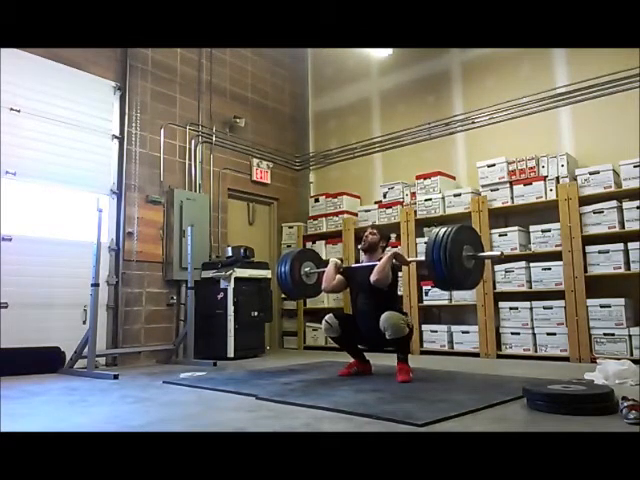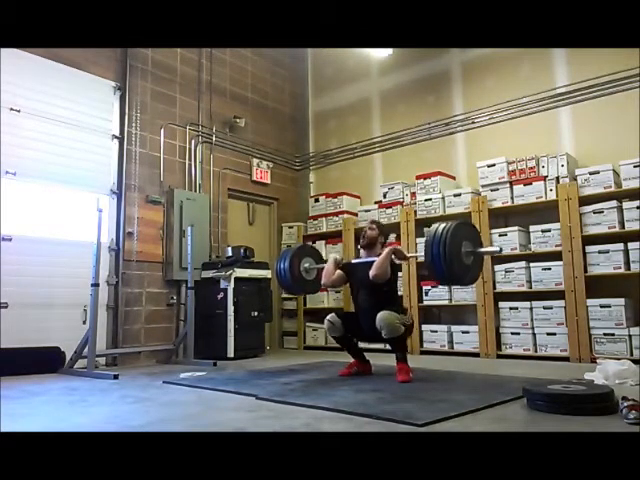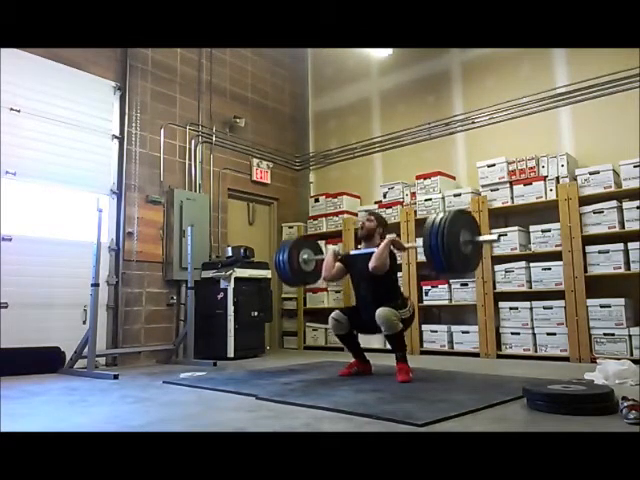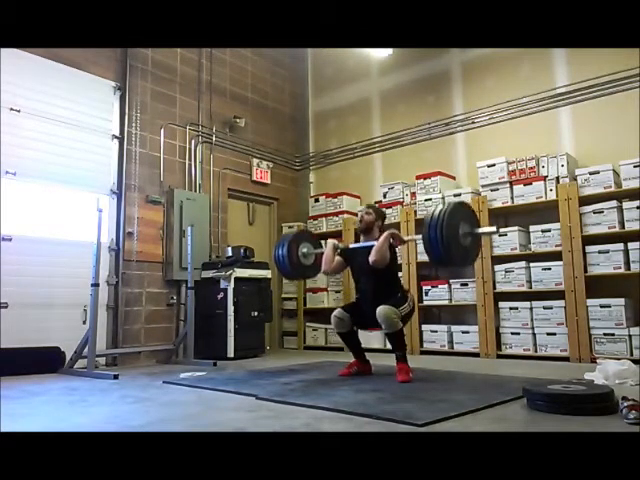
dt=0.1s
person 1, frame 1
left shoulder: (388, 267)
right shoulder: (352, 271)
left elbow: (376, 279)
right elbow: (327, 286)
left wrist: (390, 256)
right wrist: (333, 264)
left hip: (391, 328)
left knee: (389, 319)
right knee: (329, 322)
left ankle: (403, 365)
right ankle: (361, 362)
person 1, frame 2
left shoulder: (386, 261)
right shoulder: (352, 266)
left elbow: (376, 276)
right elbow: (327, 282)
left wrist: (389, 251)
right wrist: (333, 261)
left hip: (393, 319)
right hip: (367, 325)
left knee: (385, 318)
right knee: (331, 321)
left ankle: (402, 364)
right ankle: (361, 362)
person 1, frame 3
left shoulder: (385, 253)
right shoulder: (351, 257)
left elbow: (375, 267)
right elbow: (328, 275)
left wrist: (387, 242)
right wrist: (332, 252)
left hip: (395, 312)
left knee: (383, 314)
right knee: (336, 319)
left ankle: (402, 364)
right ankle: (361, 361)
person 1, frame 4
left shoulder: (384, 244)
right shoulder: (351, 250)
left elbow: (375, 261)
right elbow: (327, 269)
left wrist: (386, 236)
right wrist: (331, 245)
left hip: (396, 300)
left knee: (384, 313)
right knee: (338, 317)
left ankle: (402, 364)
right ankle: (361, 362)
